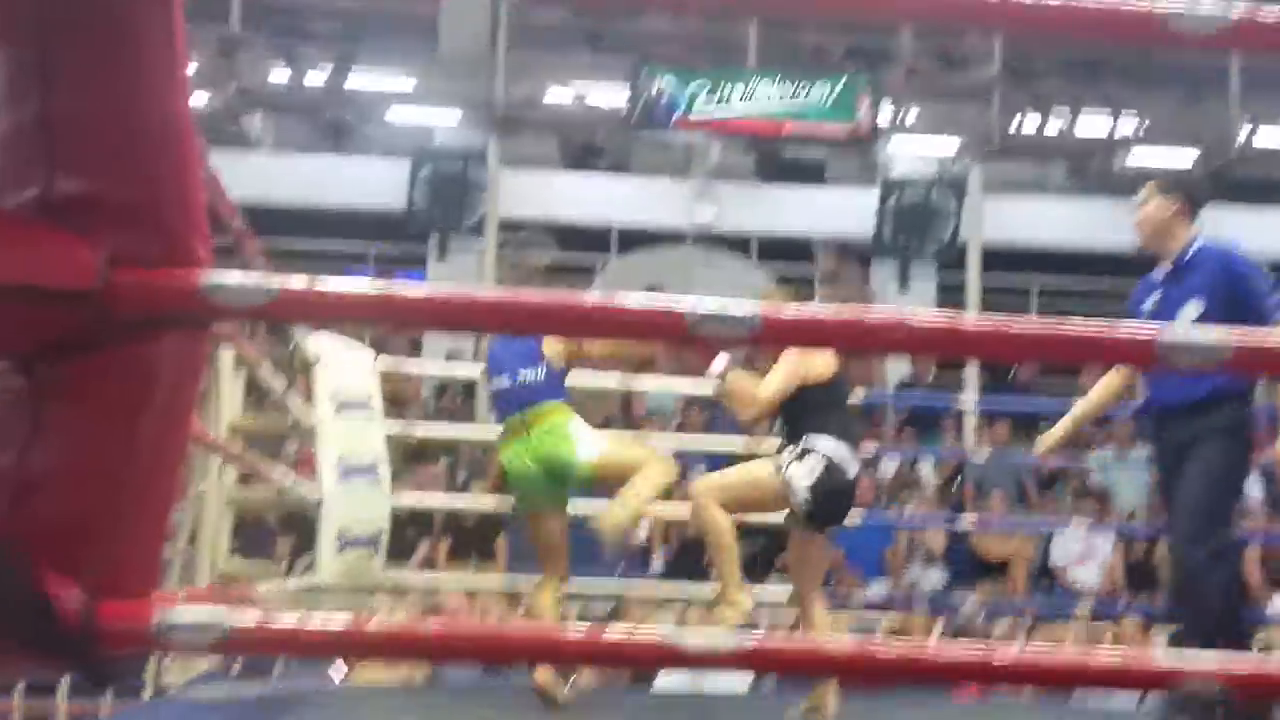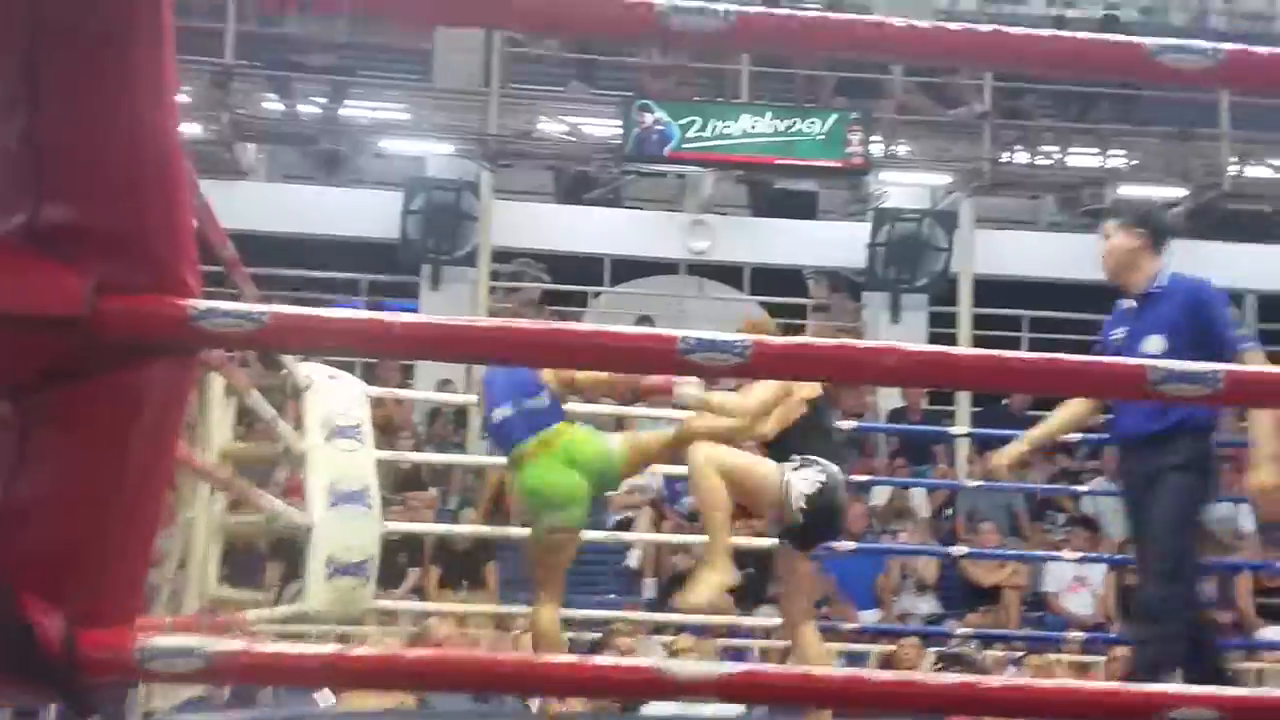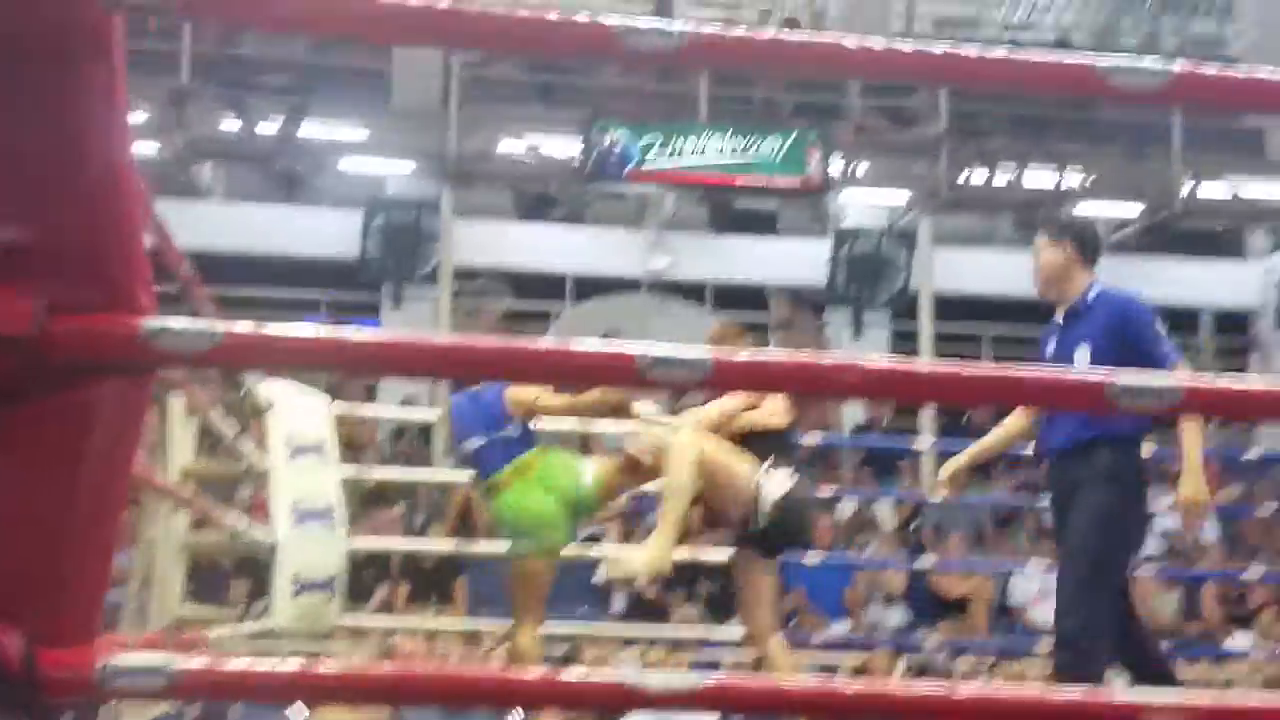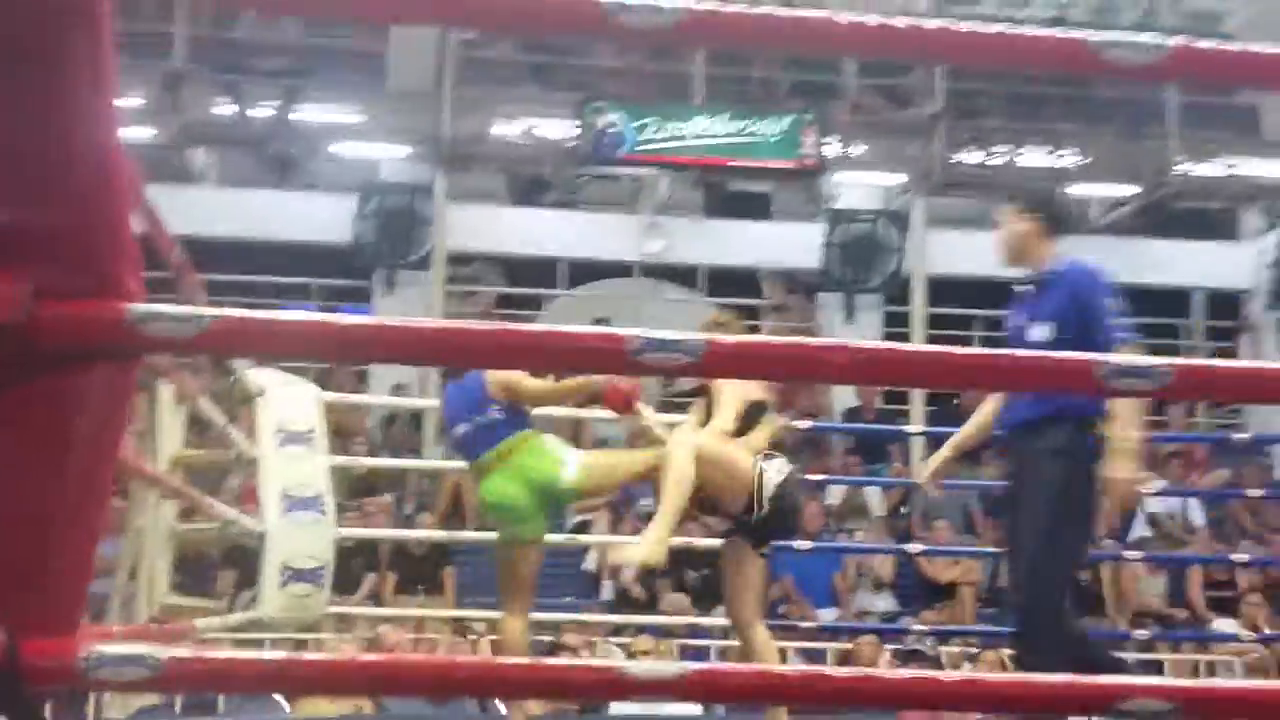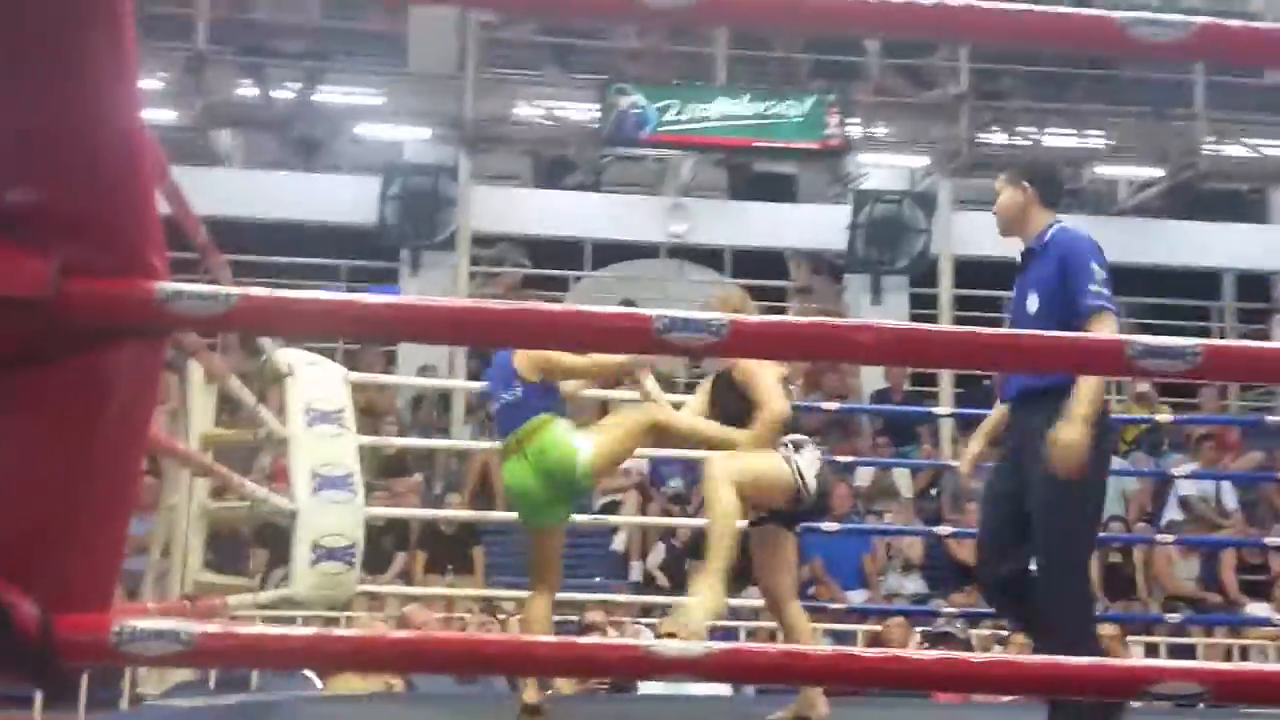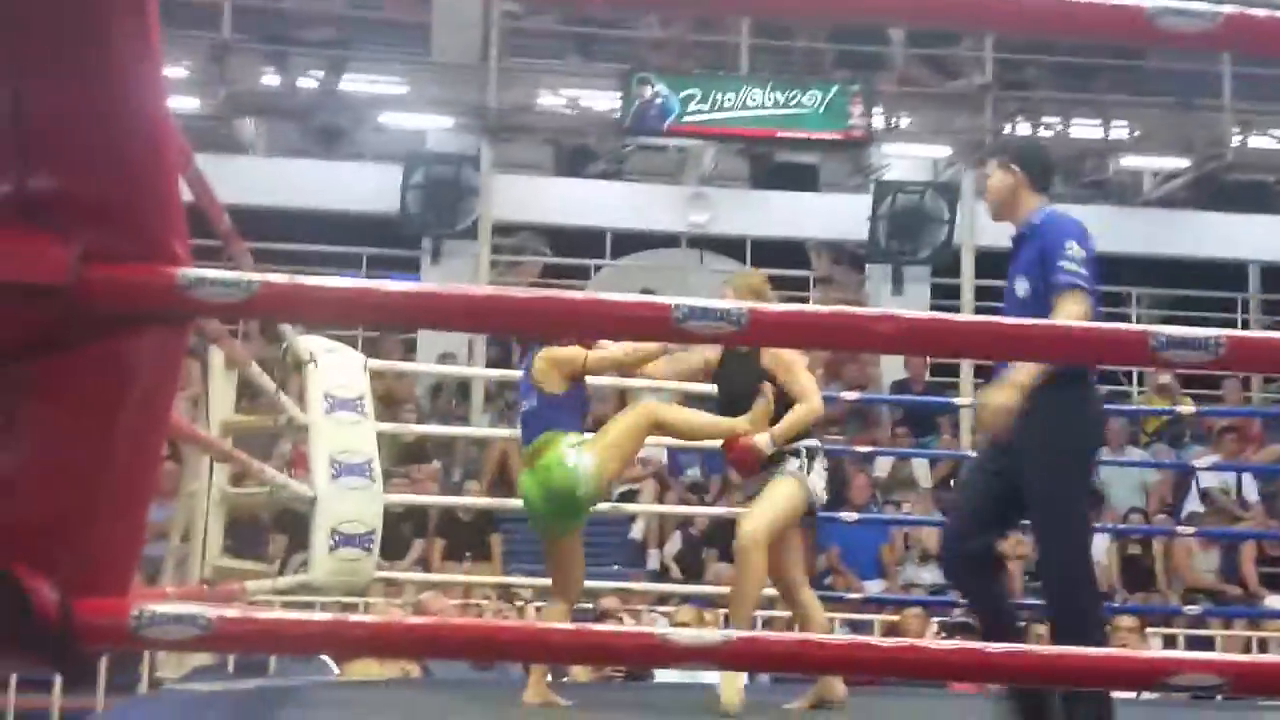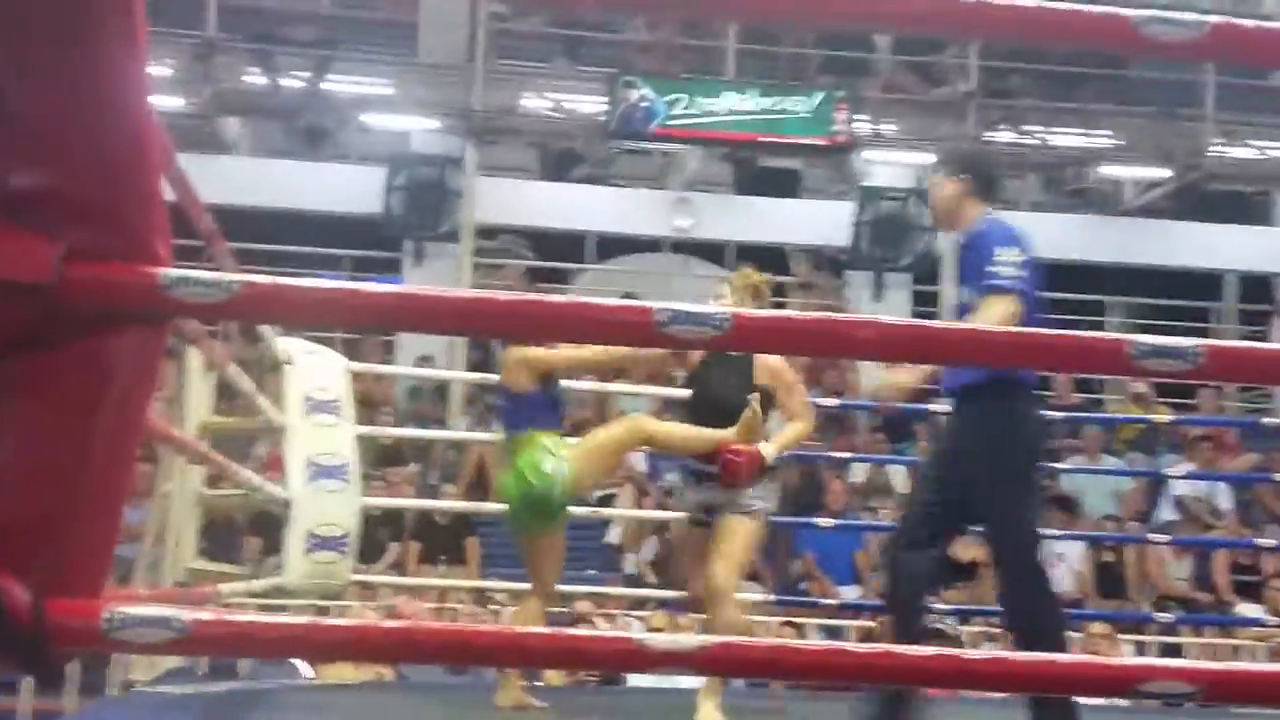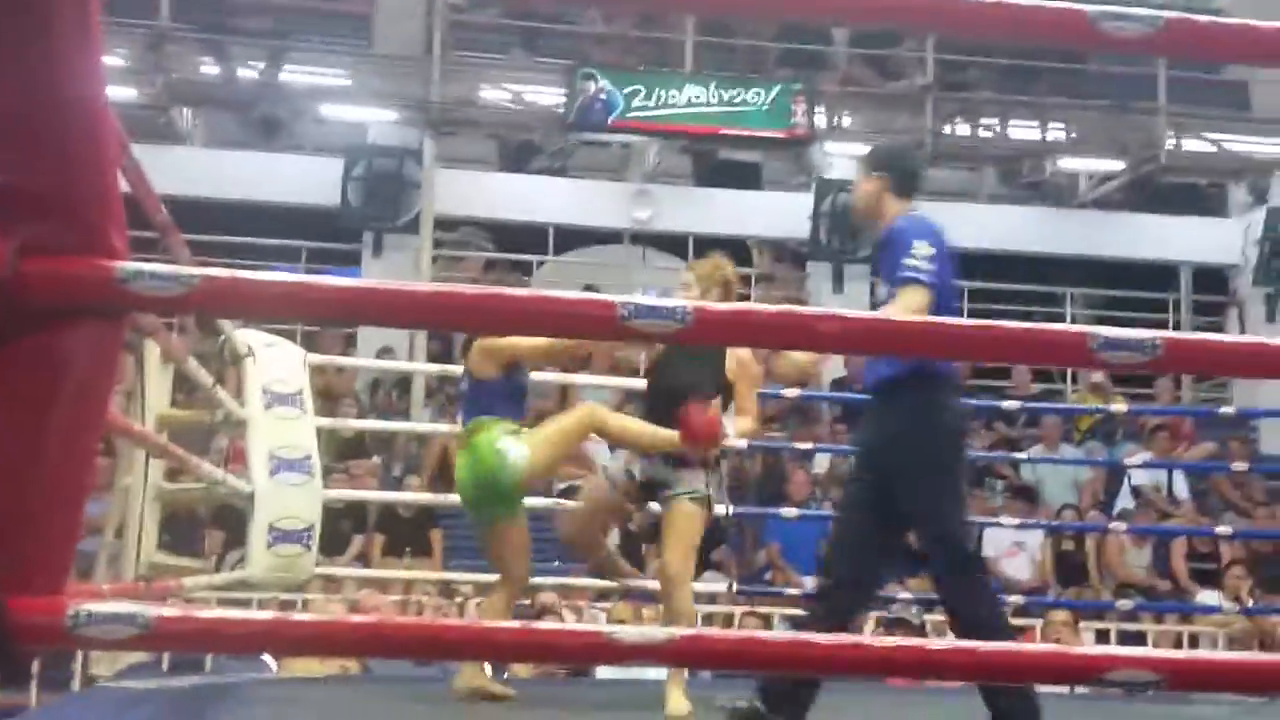
dt=0.1s
person 1, frame 1
left shoulder: (1227, 265)
right shoulder: (1147, 288)
right elbow: (1120, 375)
right wrist: (1063, 428)
left hip: (1219, 427)
right hip: (1168, 432)
left knee: (1193, 553)
right knee: (1204, 562)
person 1, frame 2
left shoulder: (1193, 295)
right shoulder: (1117, 320)
right elbow: (1087, 400)
right wrist: (1023, 445)
left hip: (1181, 459)
right hip: (1136, 463)
left knee: (1157, 597)
right knee: (1173, 600)
person 1, frame 3
left shoulder: (1123, 310)
right shoulder: (1054, 333)
right elbow: (1026, 415)
left wrist: (1192, 472)
right wrist: (963, 461)
left hip: (1109, 473)
right hip: (1067, 475)
left knee: (1081, 611)
right knee: (1110, 613)
person 1, frame 4
left shoulder: (1081, 283)
right shoulder: (1020, 305)
right elbow: (1001, 395)
left wrist: (1122, 452)
right wrist: (946, 453)
left hip: (1064, 449)
right hip: (1024, 451)
left knee: (1035, 596)
right knee: (1035, 597)
right ankle: (1116, 681)
person 1, frame 5
left shoulder: (1074, 249)
right shoulder: (1029, 265)
left elbow: (1103, 335)
left wrist: (1078, 418)
right wrist: (982, 437)
left hip: (1065, 432)
right hip: (1025, 436)
left knee: (1059, 580)
right knee: (996, 567)
person 1, frame 6
left shoulder: (1059, 230)
right shoulder: (1025, 244)
left elbow: (1073, 314)
left wrist: (1015, 382)
right wrist: (1008, 389)
left hip: (1057, 417)
right hip: (1023, 418)
left knee: (1065, 568)
right knee: (962, 541)
person 1, frame 7
left shoulder: (999, 238)
right shoulder: (975, 248)
left elbow: (1000, 321)
left wrist: (918, 367)
left hip: (1000, 418)
right hip: (969, 421)
left knee: (1018, 574)
right knee: (908, 555)
person 1, frame 8
left shoulder: (915, 234)
right shoulder: (895, 243)
left elbow: (912, 311)
left hip: (919, 411)
right hip: (892, 415)
left knee: (953, 564)
right knee: (847, 564)
person 2, frame 1
left shoulder: (802, 352)
right shoulder: (815, 360)
left elbow: (759, 401)
right elbow: (753, 408)
left wrist: (722, 370)
left hip: (818, 466)
right hip: (822, 466)
left knee: (704, 492)
right knee: (808, 592)
left ankle: (733, 597)
person 2, frame 2
left shoulder: (790, 379)
right shoulder: (790, 395)
left elbow: (741, 410)
left wrist: (691, 395)
left hip: (808, 482)
right hip: (818, 495)
left knee: (702, 455)
right knee: (798, 619)
left ankle: (717, 570)
person 2, frame 3
left shoulder: (764, 395)
left hip: (774, 494)
right hip: (759, 516)
left knee: (683, 442)
right knee: (762, 630)
left ankle: (658, 547)
person 2, frame 4
left shoulder: (728, 377)
right shoulder: (707, 400)
left elbow: (722, 427)
left hip: (768, 482)
right hip: (751, 506)
left knee: (684, 442)
right knee: (745, 617)
left ankle: (655, 540)
person 2, frame 5
left shoulder: (745, 360)
right shoulder: (713, 383)
left elbow: (775, 409)
right elbow: (685, 421)
left wrist: (738, 448)
right wrist: (643, 381)
left hip: (794, 463)
right hip: (767, 488)
left knee: (717, 470)
right knee: (780, 596)
left ankle: (710, 582)
person 2, frame 6
left shoulder: (777, 349)
right shoulder: (718, 354)
left elbow: (813, 406)
right elbow: (657, 369)
left wrist: (767, 439)
left hip: (796, 463)
right hip: (761, 474)
left knee: (749, 537)
right knee: (793, 584)
right ankle: (829, 683)
person 2, frame 7
left shoulder: (767, 362)
right shoulder: (701, 351)
left elbow: (803, 422)
left wrist: (767, 450)
left hip: (746, 486)
right hip: (703, 481)
left knee: (722, 585)
right knee: (700, 590)
person 2, frame 8
left shoulder: (737, 355)
left elbow: (749, 420)
left wrist: (724, 432)
left hip: (691, 467)
right hip: (644, 455)
left knee: (676, 574)
right knee: (578, 524)
person 3, frame 1
left shoulder: (498, 348)
right shoulder: (553, 341)
right elbow: (610, 352)
left hip: (522, 458)
right hip: (558, 439)
left knee: (554, 571)
right knee: (661, 466)
left ankle: (546, 669)
right ankle: (620, 512)
person 3, frame 2
left shoulder: (488, 383)
right shoulder: (544, 371)
right elbow: (607, 384)
right wrist: (663, 384)
left hip: (547, 482)
left knee: (548, 595)
right knee: (684, 433)
person 3, frame 3
left shoulder: (456, 411)
right shoulder: (510, 395)
right elbow: (572, 406)
right wrist: (622, 400)
left hip: (522, 508)
right hip: (564, 479)
left knee: (527, 621)
person 3, frame 4
left shoulder: (451, 400)
right shoulder: (497, 377)
right elbow: (546, 392)
right wrist: (600, 383)
left hip: (507, 493)
right hip: (543, 463)
left knee: (516, 606)
right knee: (651, 459)
person 3, frame 5
left shoulder: (497, 368)
right shoulder: (529, 356)
right elbow: (591, 367)
right wrist: (636, 359)
left hip: (522, 476)
right hip: (555, 450)
left knee: (543, 586)
right knee: (653, 415)
left ankle: (530, 685)
right ankle: (738, 438)
person 3, frame 6
left shoulder: (542, 368)
right shoulder: (555, 359)
right elbow: (620, 358)
right wrist: (670, 341)
left hip: (541, 484)
right hip: (567, 468)
left knee: (565, 591)
right knee: (649, 412)
left ankle: (536, 686)
right ankle: (743, 425)
person 3, frame 7
left shoulder: (545, 359)
right shoulder: (524, 357)
right elbow: (596, 359)
right wrist: (651, 345)
left hip: (526, 485)
right hip: (543, 469)
left knee: (542, 588)
right knee: (636, 428)
left ankle: (511, 685)
right ankle: (732, 436)
person 3, frame 8
left shoulder: (505, 352)
right shoulder: (490, 345)
right elbow: (558, 347)
left hip: (479, 472)
right hip: (497, 457)
left knee: (513, 578)
right knee: (590, 414)
left ankle: (472, 670)
right ankle: (682, 440)
